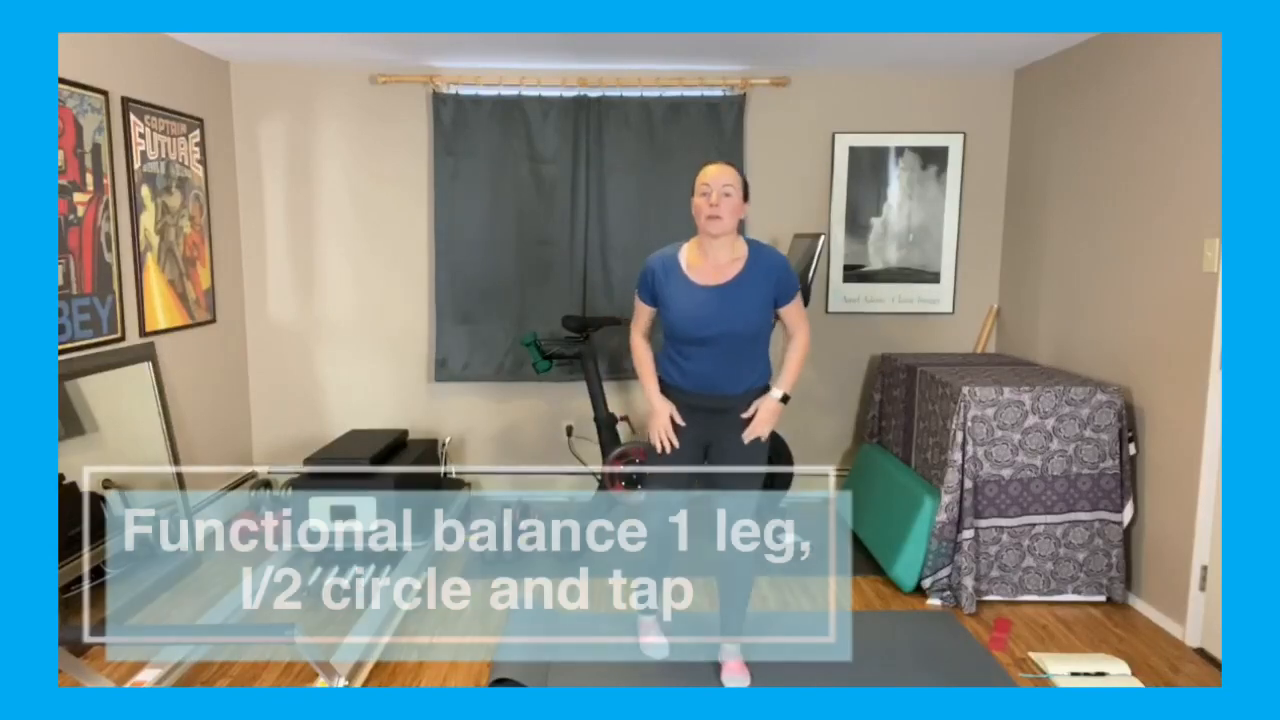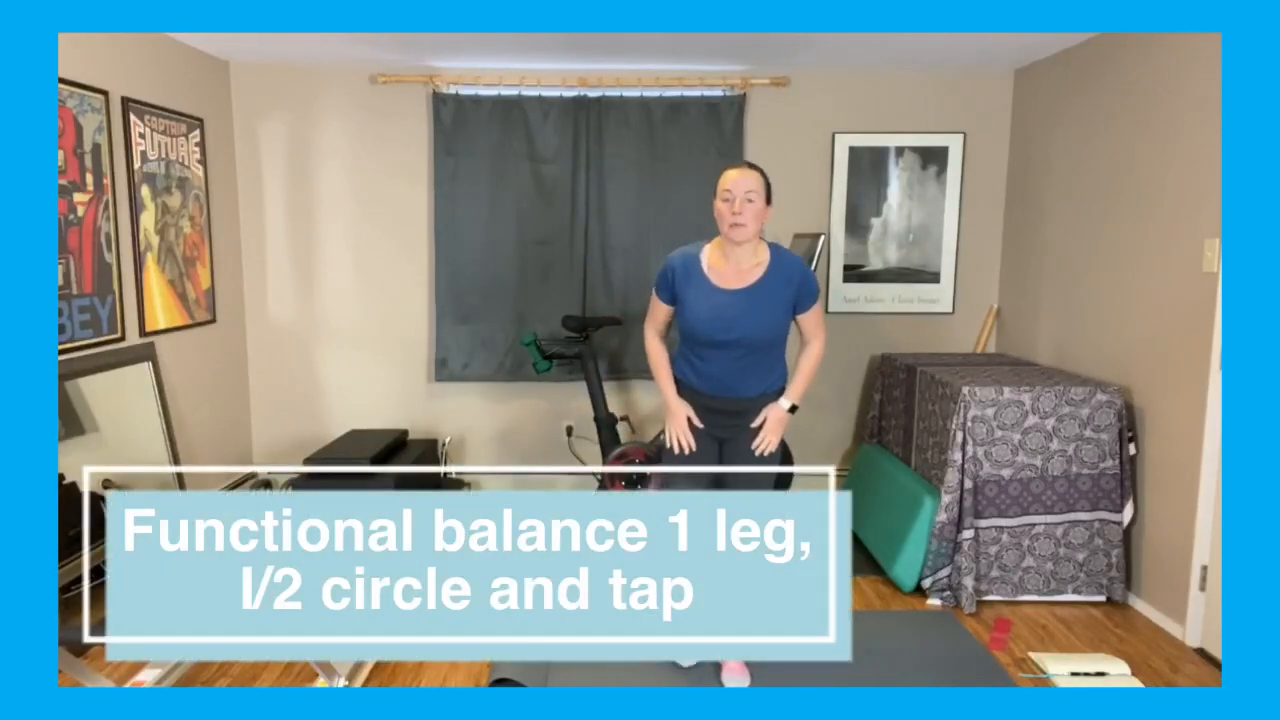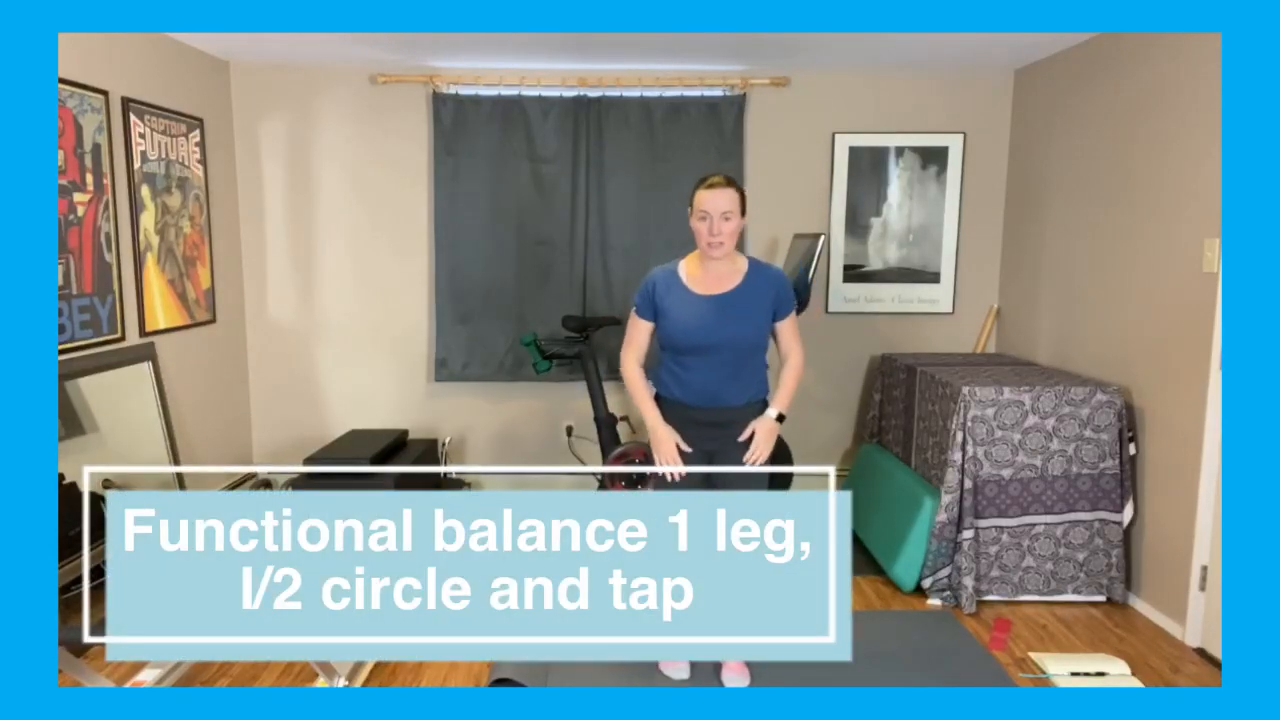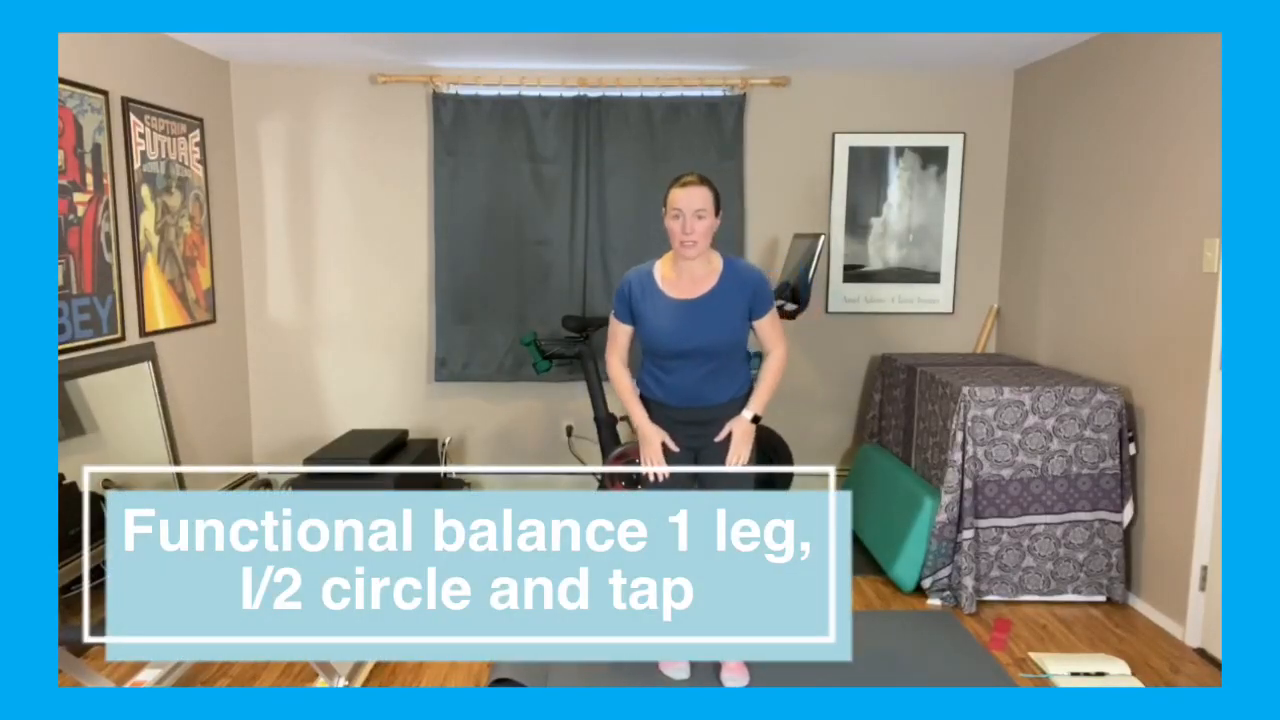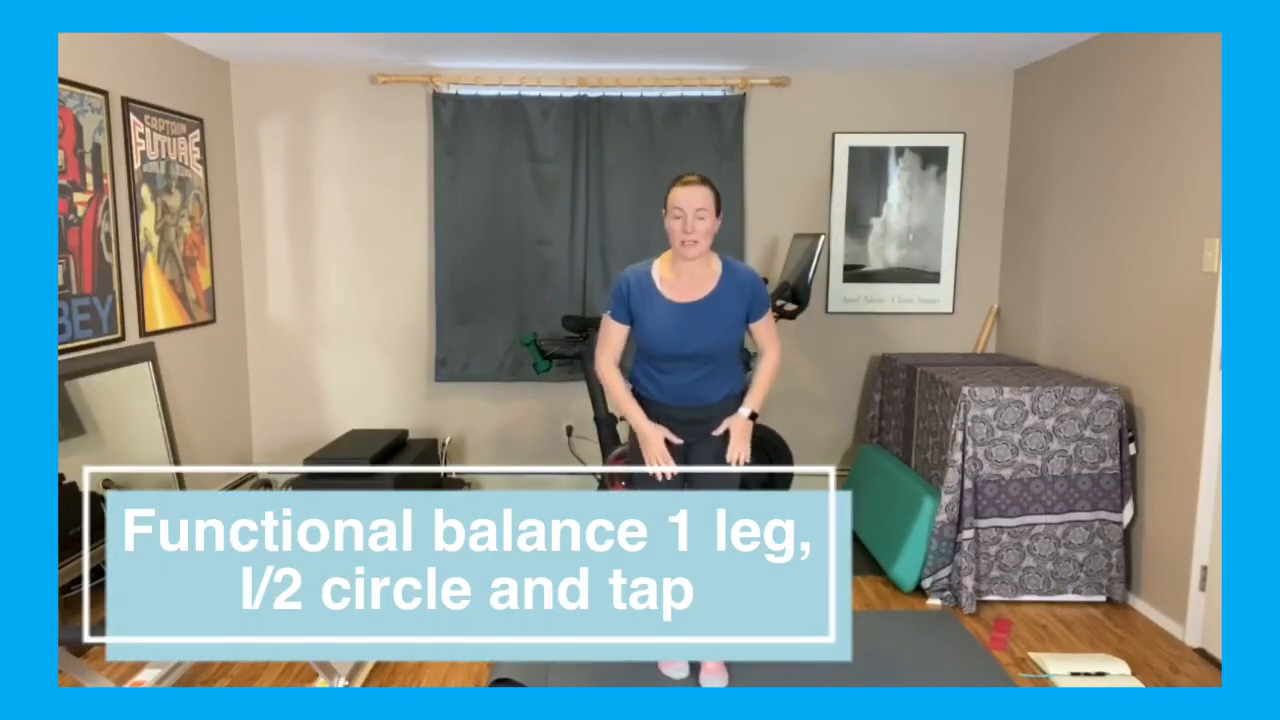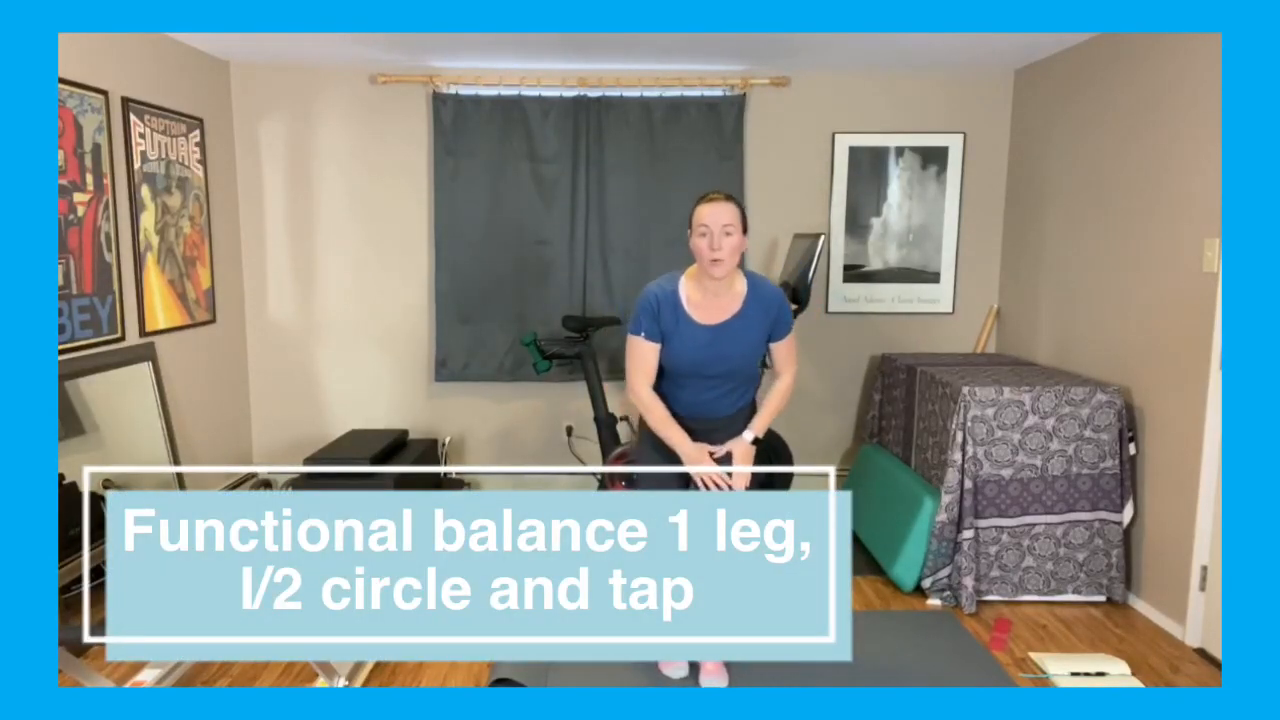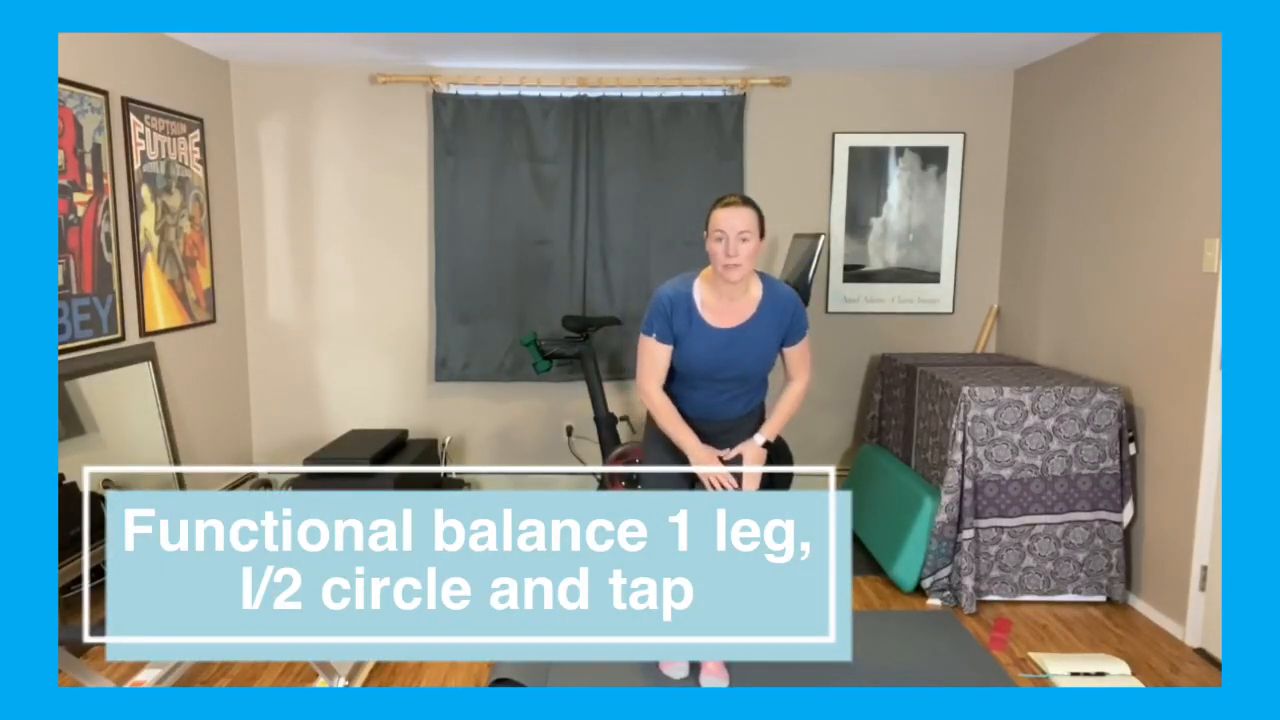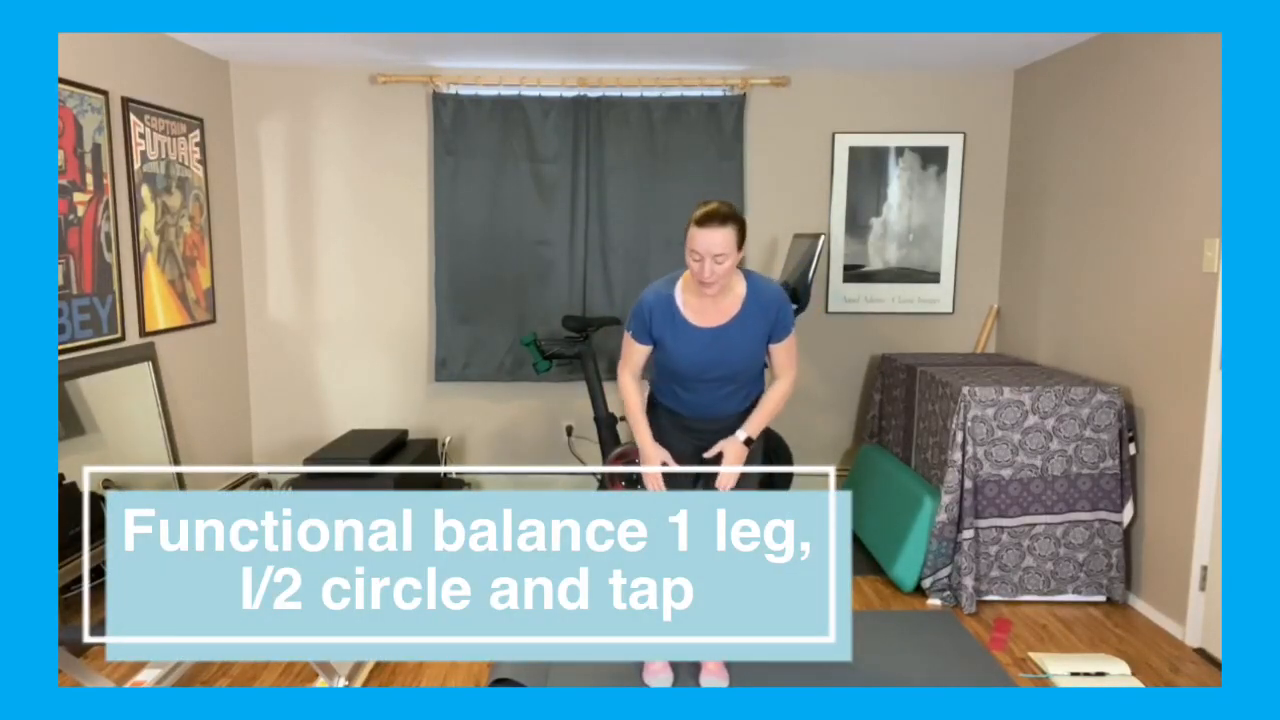
dt=0.5s
person 1, frame 1
left shoulder: (771, 267)
right shoulder: (660, 268)
left elbow: (798, 333)
right elbow: (639, 334)
left wrist: (778, 396)
right wrist: (653, 398)
left hip: (743, 416)
right hip: (679, 411)
left knee: (737, 530)
right knee: (663, 519)
left ankle: (731, 644)
right ankle: (652, 610)
person 1, frame 2
left shoulder: (792, 272)
right shoulder: (681, 266)
left elbow: (815, 340)
right elbow: (653, 332)
left wrist: (787, 405)
right wrist: (671, 400)
left hip: (756, 417)
right hip: (693, 412)
person 1, frame 3
left shoulder: (770, 283)
right shoulder: (660, 283)
left elbow: (793, 356)
right elbow: (631, 360)
left wrist: (774, 416)
right wrist: (656, 426)
left hip: (743, 429)
right hip: (678, 427)
person 1, frame 4
left shoulder: (746, 280)
right shoulder: (636, 285)
left elbow: (776, 352)
right elbow: (616, 360)
left wrist: (750, 417)
right wrist: (643, 425)
left hip: (726, 425)
right hip: (664, 426)
person 1, frame 5
left shoulder: (744, 283)
right shoulder: (633, 283)
left elbow: (770, 352)
right elbow: (606, 362)
left wrist: (747, 414)
right wrist: (643, 428)
left hip: (719, 425)
right hip: (654, 423)
person 1, frame 6
left shoulder: (768, 299)
right shoulder: (657, 298)
left elbow: (785, 374)
right elbow: (639, 387)
left wrist: (750, 438)
right wrist: (686, 449)
left hip: (731, 433)
right hip: (664, 432)
person 1, frame 7
left shoulder: (783, 304)
right shoulder: (672, 299)
left elbow: (799, 379)
right elbow: (649, 385)
left wrist: (761, 442)
right wrist: (694, 451)
left hip: (740, 434)
right hip: (673, 433)
person 1, frame 8
left shoulder: (769, 300)
right shoulder: (655, 302)
left elbow: (785, 377)
right elbow: (628, 375)
left wrist: (744, 439)
right wrist: (645, 444)
left hip: (735, 433)
right hip: (671, 430)
